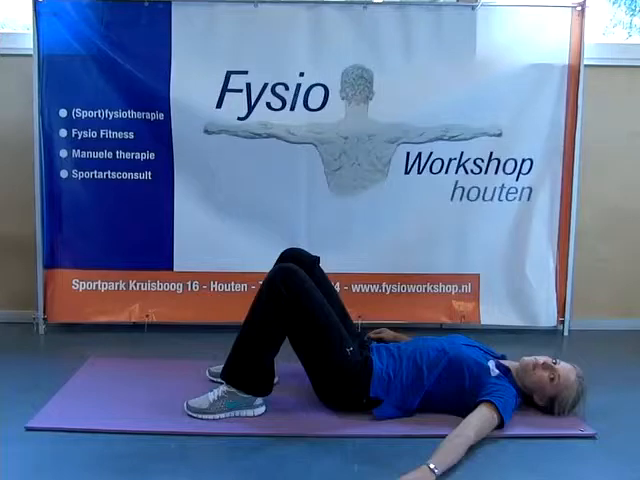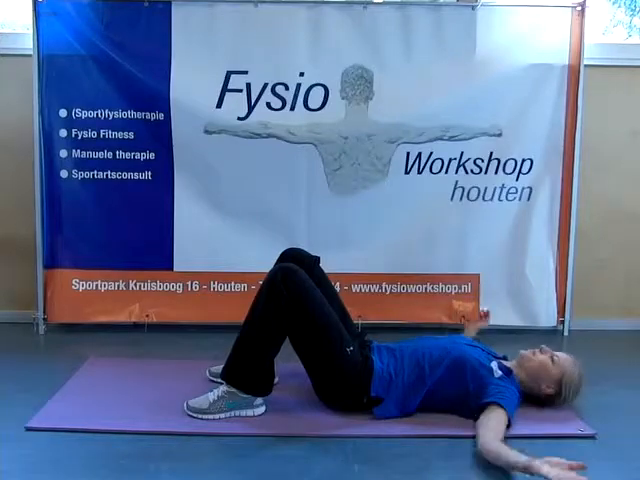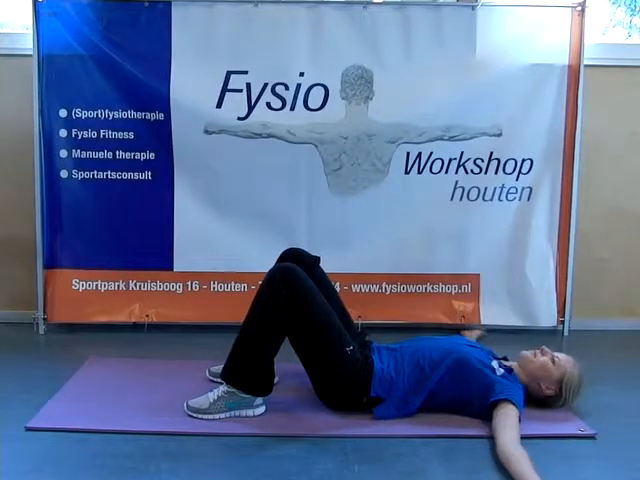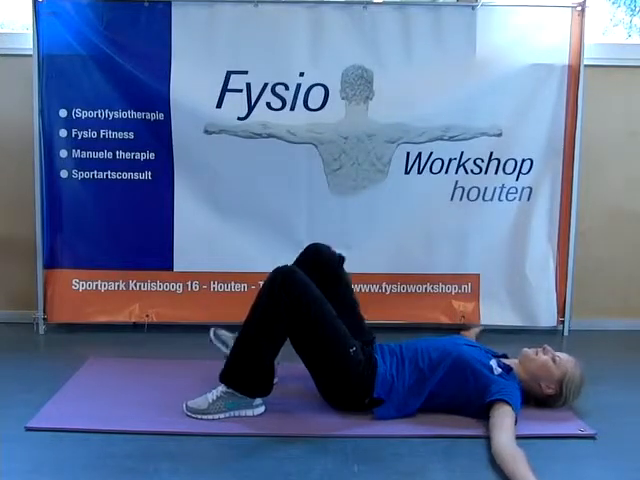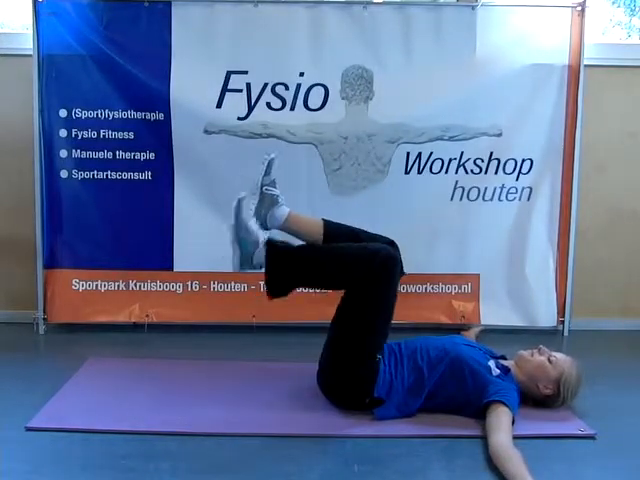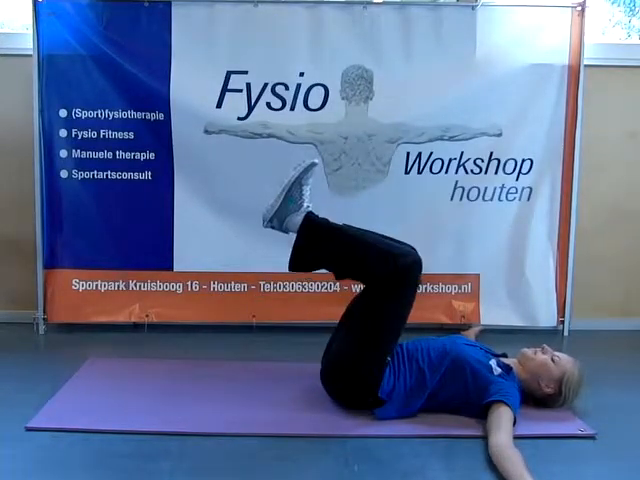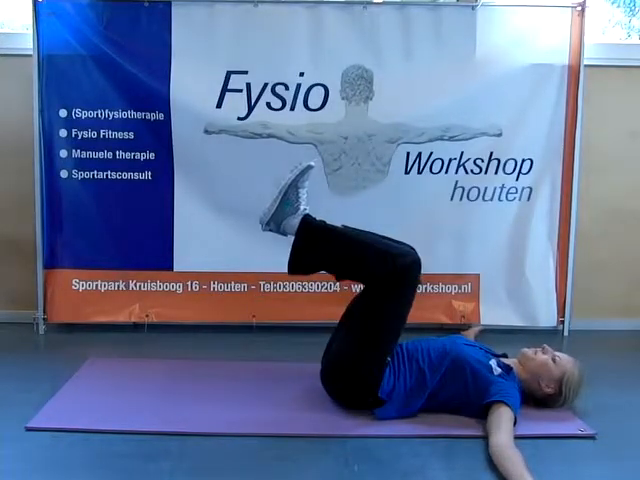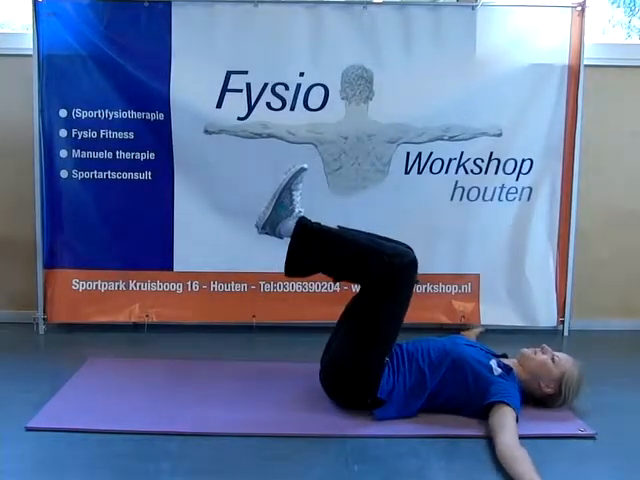
dt=0.5s
person 1, frame 1
left shoulder: (503, 392)
right shoulder: (495, 359)
left elbow: (467, 433)
right wrist: (400, 338)
left hip: (356, 382)
right hip: (366, 354)
left knee: (285, 280)
right knee: (295, 259)
left ankle: (243, 391)
right ankle: (251, 367)
person 1, frame 2
left shoulder: (504, 390)
right shoulder: (495, 361)
left elbow: (488, 442)
right wrist: (470, 332)
left hip: (356, 383)
right hip: (366, 355)
left knee: (285, 280)
right knee: (295, 258)
left ankle: (242, 392)
right ankle: (248, 368)
person 1, frame 3
left shoulder: (507, 389)
right shoulder: (494, 363)
left elbow: (508, 445)
right wrist: (467, 339)
left hip: (357, 383)
right hip: (365, 356)
left knee: (284, 280)
right knee: (295, 259)
left ankle: (242, 392)
right ankle: (250, 368)
person 1, frame 4
left shoulder: (506, 388)
right shoulder: (495, 360)
left elbow: (503, 444)
right wrist: (468, 336)
left hip: (359, 383)
right hip: (370, 354)
left knee: (285, 282)
right knee: (318, 257)
left ankle: (242, 392)
right ankle: (252, 354)
person 1, frame 5
left shoulder: (504, 390)
right shoulder: (492, 361)
left elbow: (500, 443)
left hip: (355, 384)
right hip: (372, 368)
left knee: (380, 260)
right knee: (383, 251)
left ankle: (261, 252)
right ankle: (277, 215)
person 1, frame 6
left shoulder: (506, 389)
right shoulder: (495, 361)
left elbow: (500, 442)
left hip: (358, 382)
right hip: (354, 368)
left knee: (403, 264)
right knee: (400, 260)
left ankle: (299, 220)
right ankle: (298, 218)
person 1, frame 7
left shoulder: (506, 389)
right shoulder: (495, 361)
left elbow: (501, 443)
left hip: (357, 382)
right hip: (352, 367)
left knee: (403, 264)
right knee: (400, 261)
left ankle: (297, 224)
right ankle: (296, 221)
person 1, frame 8
left shoulder: (505, 389)
right shoulder: (492, 360)
left elbow: (507, 443)
left hip: (356, 381)
right hip: (357, 367)
left knee: (397, 264)
right knee: (397, 259)
left ankle: (293, 227)
right ankle: (292, 224)
person 2, frame 1
left shoulder: (324, 132)
right shoulder: (390, 132)
left elbow: (268, 130)
right elbow: (443, 132)
left wrist: (220, 127)
right wrist: (486, 130)
person 2, frame 2
left shoulder: (324, 132)
right shoulder: (389, 132)
left elbow: (268, 129)
right elbow: (443, 131)
left wrist: (219, 127)
right wrist: (486, 130)
person 2, frame 3
left shoulder: (324, 132)
right shoulder: (389, 132)
left elbow: (268, 130)
right elbow: (443, 131)
left wrist: (220, 127)
right wrist: (487, 130)
person 2, frame 4
left shoulder: (324, 133)
right shoulder: (389, 132)
left elbow: (268, 130)
right elbow: (442, 132)
left wrist: (220, 127)
right wrist: (486, 130)
person 2, frame 5
left shoulder: (324, 133)
right shoulder: (390, 132)
left elbow: (267, 130)
right elbow: (444, 132)
left wrist: (219, 127)
right wrist: (486, 130)
person 2, frame 6
left shoulder: (324, 133)
right shoulder: (390, 132)
left elbow: (268, 129)
right elbow: (443, 132)
left wrist: (221, 127)
right wrist: (485, 131)
person 2, frame 7
left shoulder: (324, 132)
right shoulder: (389, 132)
left elbow: (268, 130)
right elbow: (443, 132)
left wrist: (220, 127)
right wrist: (485, 130)
person 2, frame 8
left shoulder: (324, 133)
right shoulder: (389, 133)
left elbow: (268, 129)
right elbow: (442, 132)
left wrist: (221, 128)
right wrist: (485, 131)
